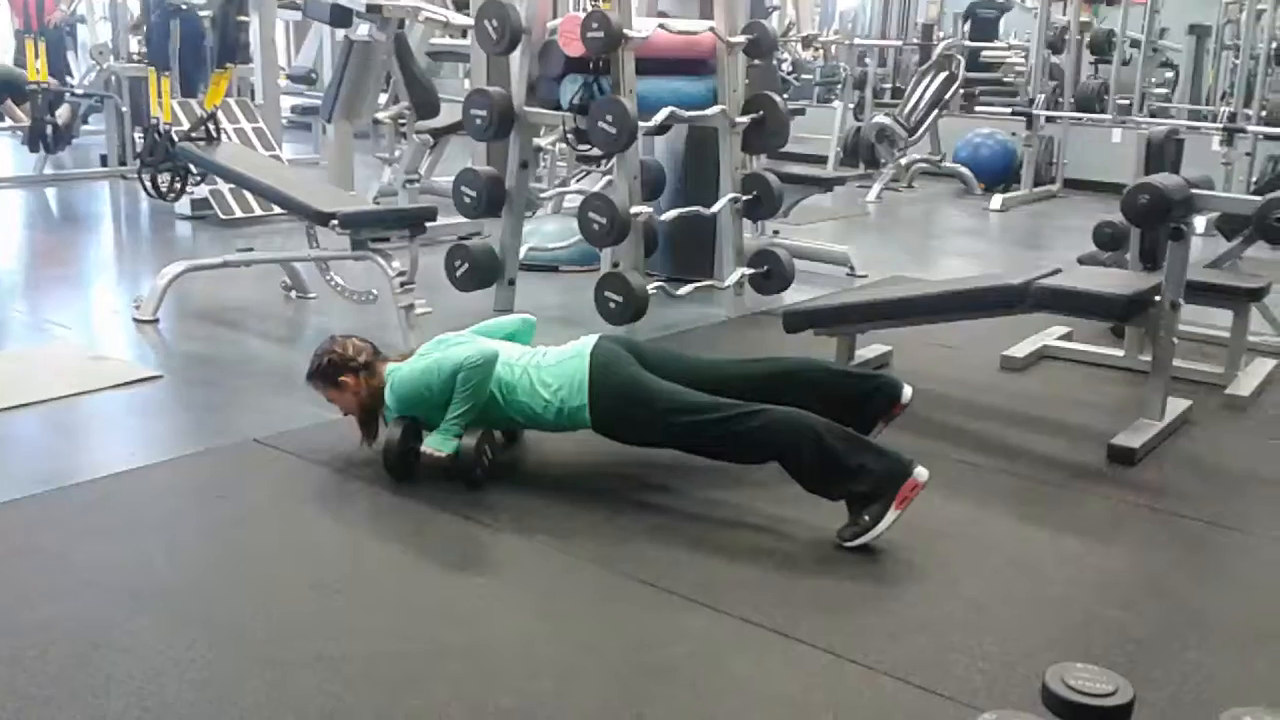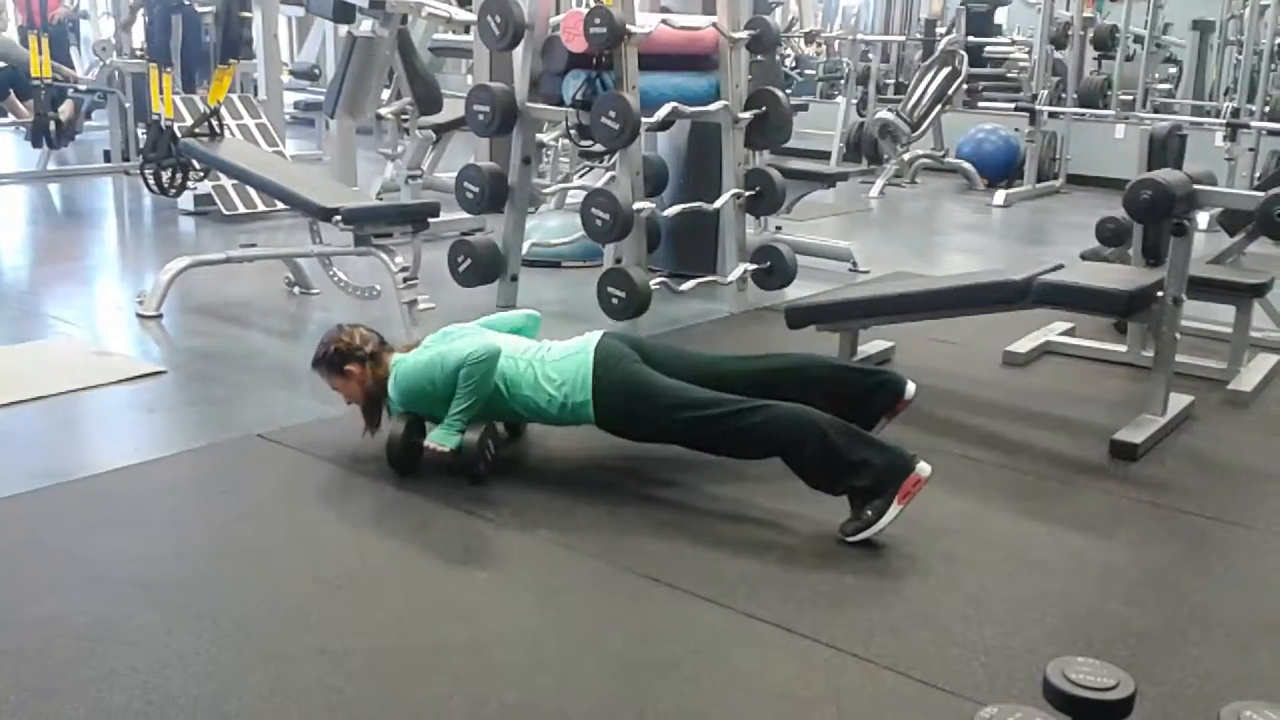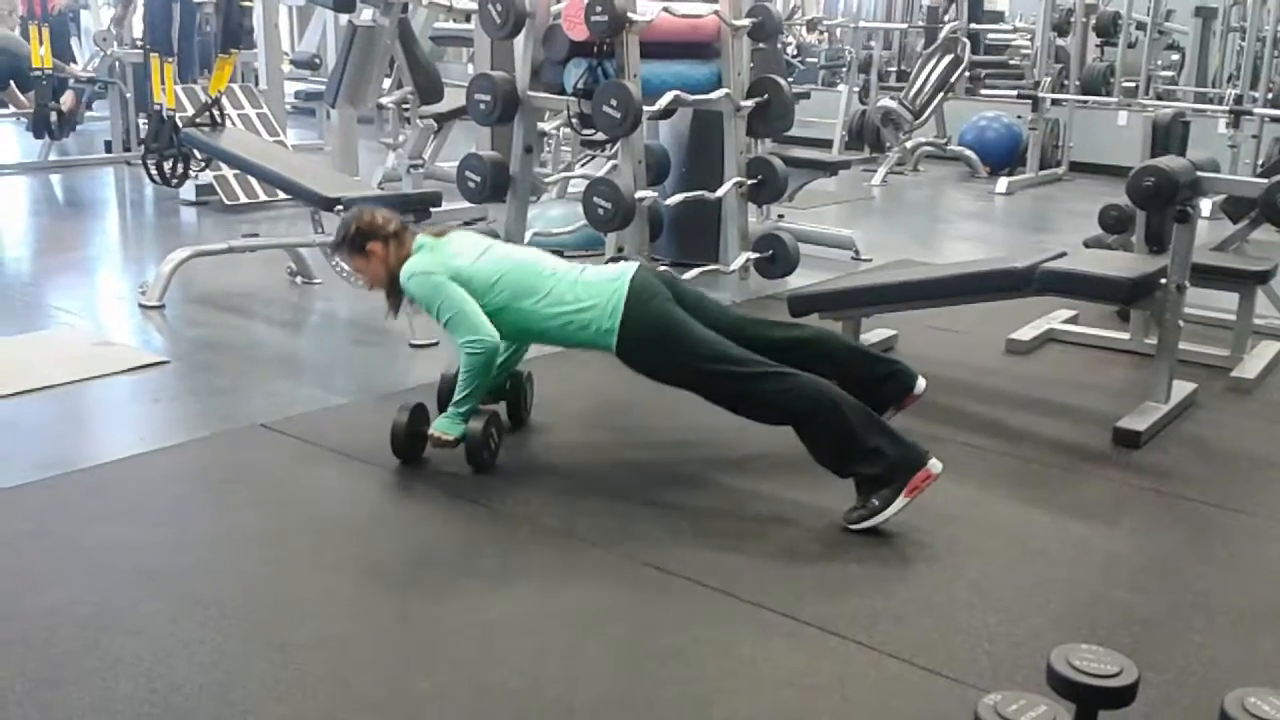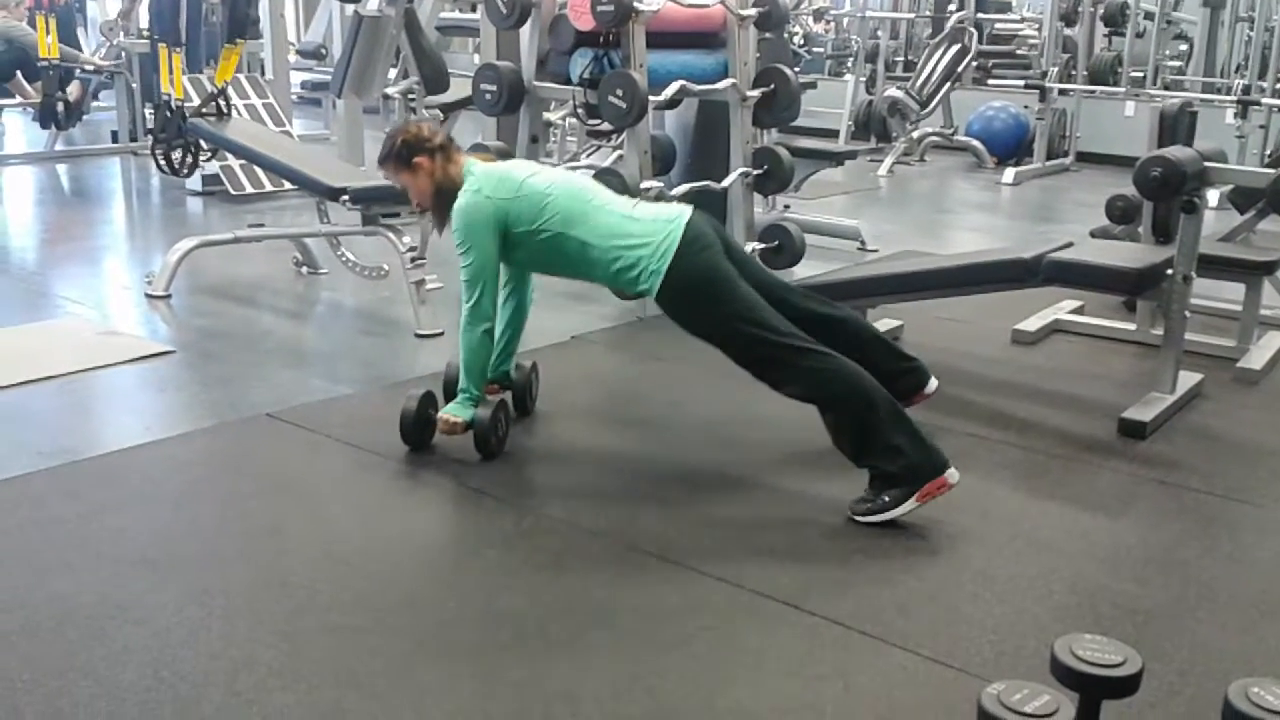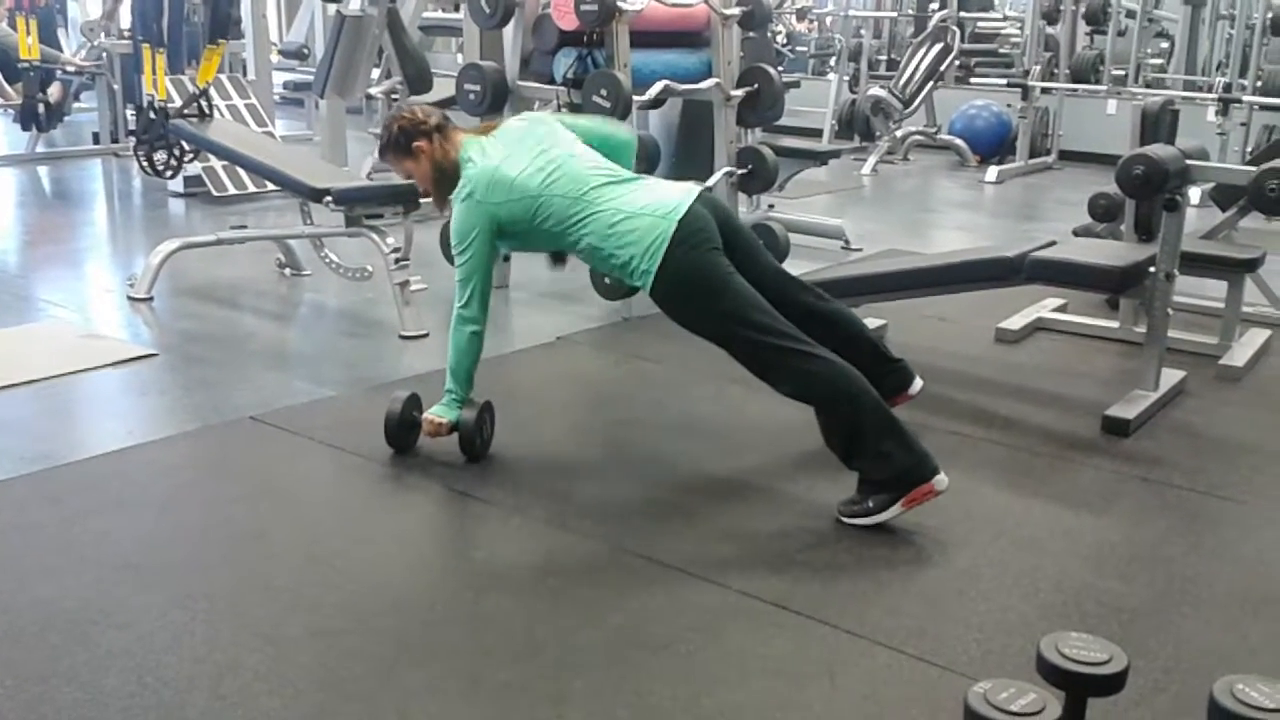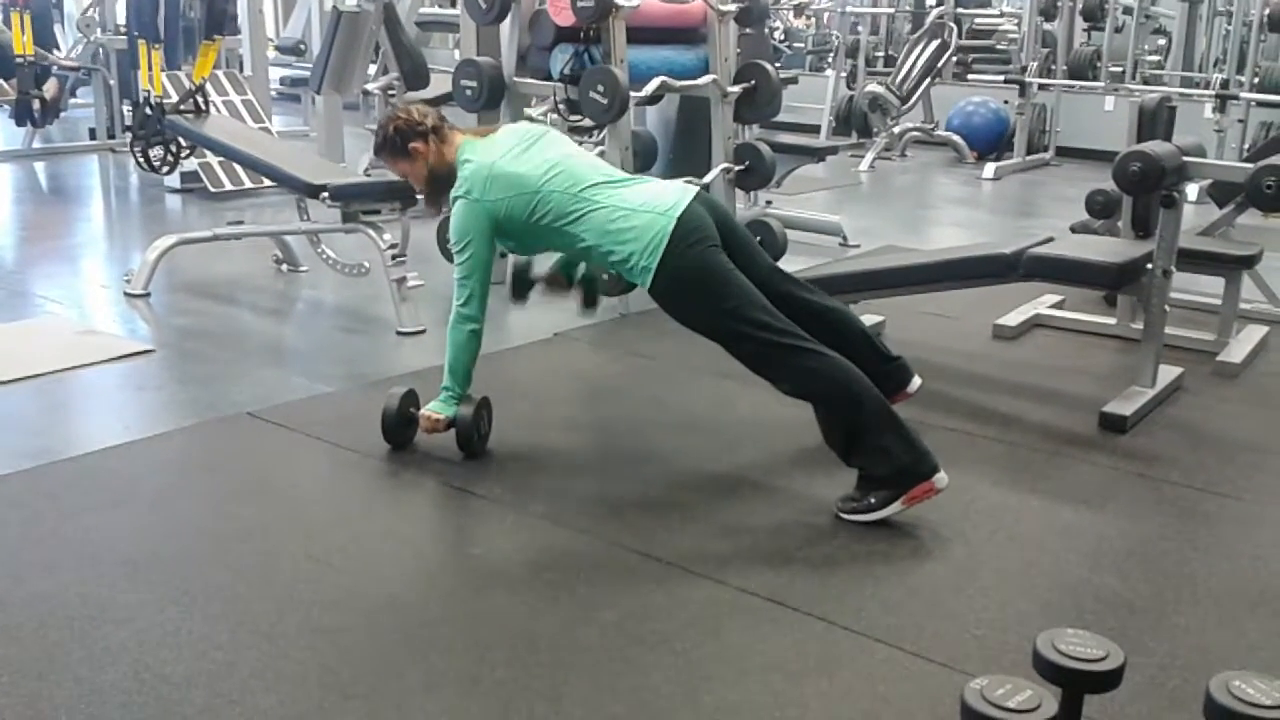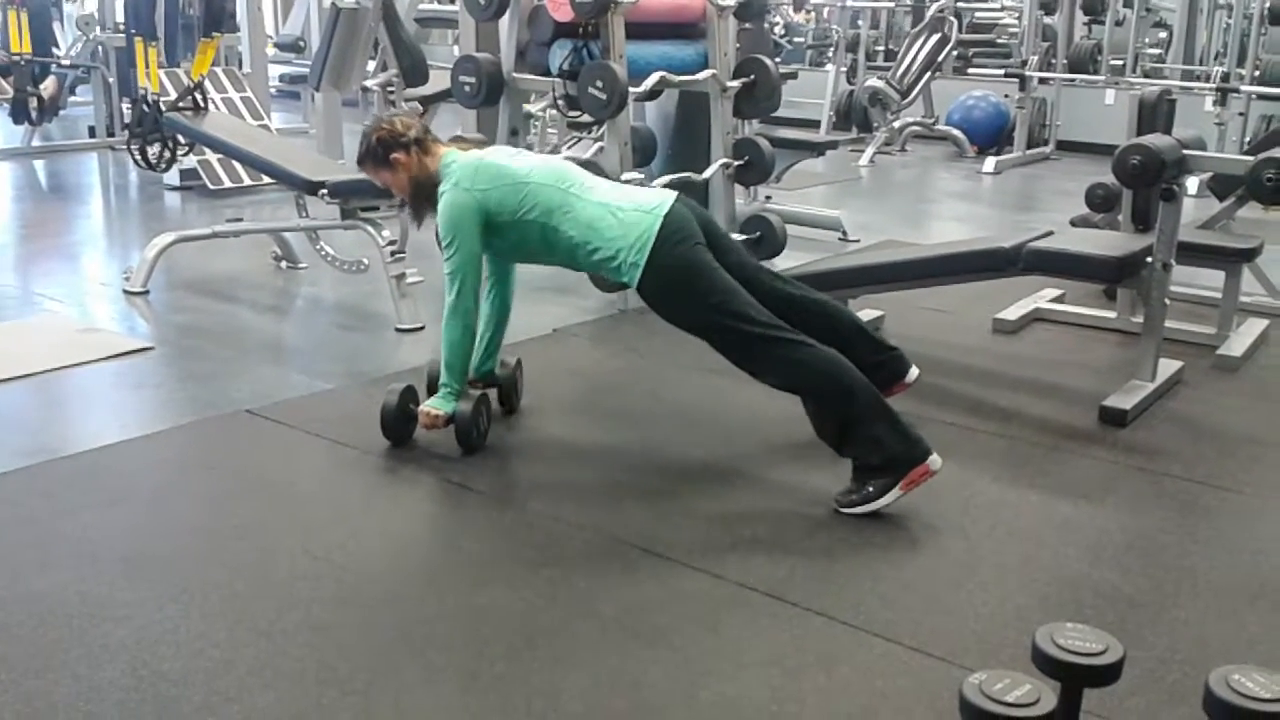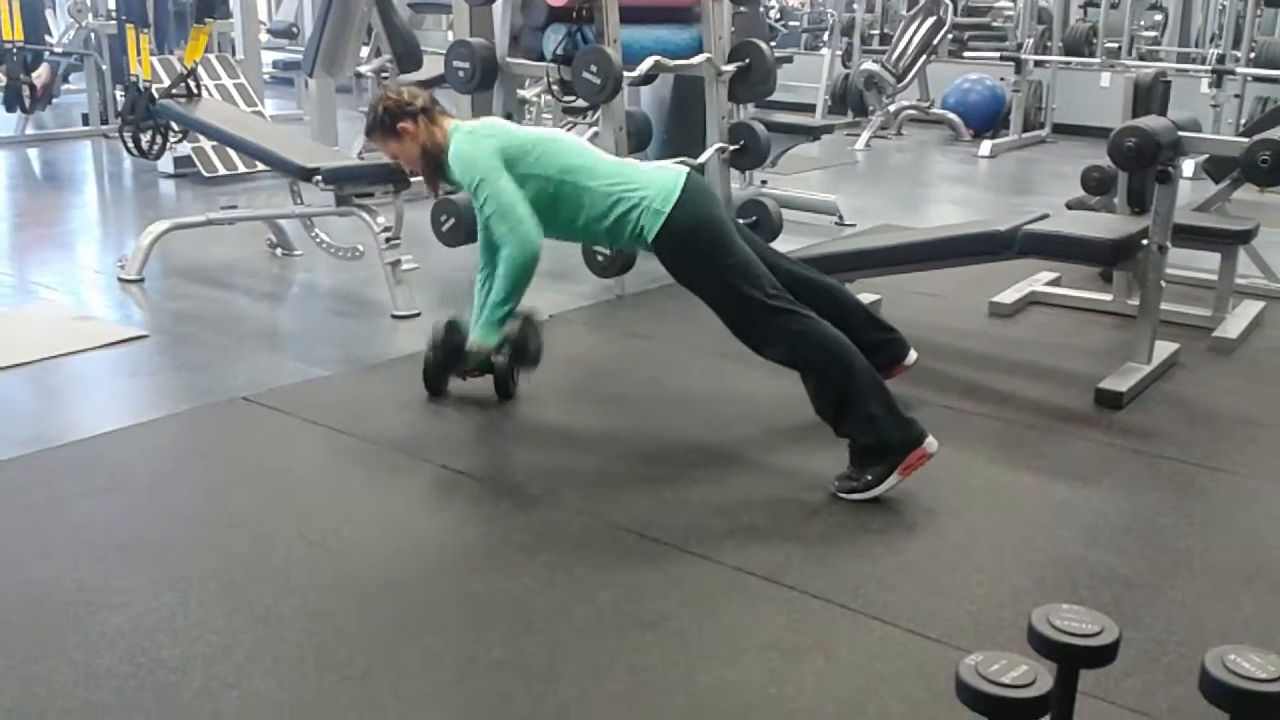
dt=0.5s
person 1, frame 1
left shoulder: (402, 389)
right shoulder: (426, 354)
left elbow: (481, 357)
right elbow: (521, 321)
left wrist: (449, 431)
left hip: (595, 392)
right hip: (598, 353)
left knee: (732, 423)
right knee: (738, 380)
left ankle: (882, 477)
right ankle: (876, 394)
person 1, frame 2
left shoulder: (404, 380)
right shoulder: (432, 342)
left elbow: (483, 353)
right elbow: (529, 318)
left wrist: (452, 426)
left hip: (598, 388)
right hip: (603, 348)
left knee: (735, 418)
right knee: (741, 375)
left ankle: (884, 472)
right ankle: (880, 390)
person 1, frame 3
left shoulder: (420, 272)
right shoulder: (452, 240)
left elbow: (481, 344)
left wrist: (457, 417)
right wrist: (493, 383)
left hip: (625, 321)
right hip: (633, 282)
left knee: (760, 382)
right knee: (765, 338)
left ankle: (895, 467)
right ankle: (891, 383)
person 1, frame 4
left shoulder: (473, 205)
right shoulder: (500, 177)
left elbow: (479, 310)
right elbow: (516, 282)
left wrist: (468, 400)
right wrist: (500, 369)
left hip: (669, 266)
right hip: (686, 228)
left knee: (794, 357)
right knee: (797, 309)
left ankle: (913, 469)
right ankle: (906, 378)
person 1, frame 5
left shoulder: (473, 200)
right shoulder: (523, 124)
left elbow: (470, 308)
right elbow: (622, 138)
left wrist: (453, 404)
left hip: (663, 257)
right hip: (692, 207)
left knee: (786, 353)
right knee: (793, 299)
left ankle: (903, 476)
right ankle: (890, 381)
person 1, frame 6
left shoulder: (471, 197)
right shoulder: (519, 130)
left elbow: (469, 305)
left wrist: (451, 399)
right wrist: (574, 260)
left hip: (666, 252)
right hip: (690, 205)
left knee: (786, 351)
right knee: (790, 298)
left ankle: (903, 471)
right ankle: (890, 378)
person 1, frame 7
left shoulder: (457, 197)
right shoulder: (485, 163)
left elbow: (461, 300)
right elbow: (499, 275)
left wrist: (449, 393)
right wrist: (485, 365)
left hip: (653, 254)
right hip: (669, 212)
left knee: (772, 345)
right knee: (778, 296)
left ankle: (896, 457)
right ankle: (886, 368)
person 1, frame 8
left shoulder: (468, 152)
right shoulder: (480, 146)
left elbow: (524, 245)
right elbow: (495, 256)
left wrist: (489, 328)
right wrist: (485, 337)
left hip: (668, 214)
right hip: (676, 195)
left knee: (779, 321)
right knee: (781, 281)
left ankle: (892, 444)
right ankle: (886, 352)
